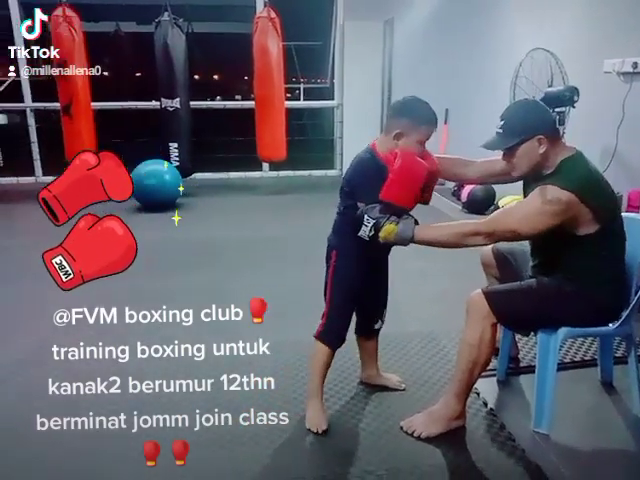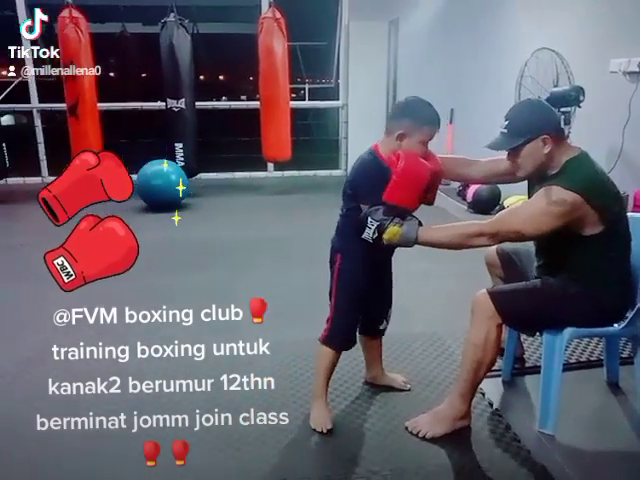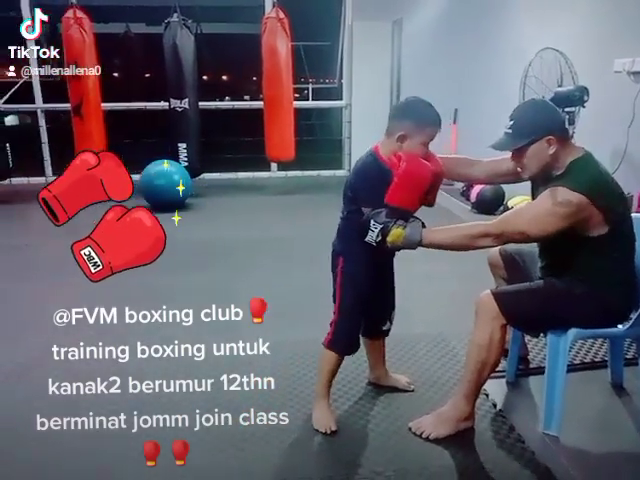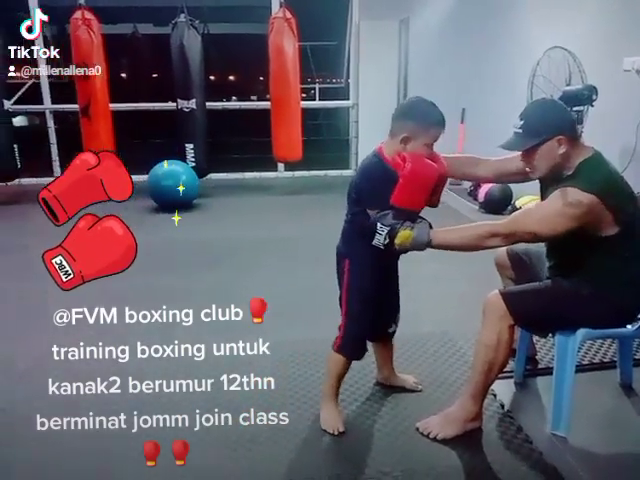
dt=0.1s
person 1, frame 1
left shoulder: (562, 192)
right shoulder: (548, 161)
left elbow: (483, 231)
right elbow: (473, 170)
left wrist: (408, 232)
left hip: (589, 294)
right hip: (561, 268)
left knee: (481, 304)
right knee: (493, 257)
left ankle: (451, 409)
person 1, frame 2
left shoulder: (567, 194)
right shoulder: (553, 161)
left elbow: (487, 232)
left wrist: (411, 234)
left hip: (595, 295)
right hip: (566, 268)
left knee: (486, 304)
right knee: (498, 257)
left ankle: (457, 410)
person 1, frame 3
left shoulder: (572, 193)
right shoulder: (554, 162)
left elbow: (491, 232)
left wrist: (413, 235)
left hip: (598, 296)
right hip: (568, 270)
left knee: (489, 305)
right knee: (501, 258)
left ankle: (461, 412)
right ankle: (505, 346)
person 1, frame 4
left shoulder: (582, 195)
right shoulder: (563, 162)
left elbow: (501, 233)
right elbow: (487, 169)
left wrist: (425, 237)
left hip: (608, 295)
right hip: (578, 269)
left knee: (499, 305)
right knee: (509, 259)
left ankle: (468, 411)
person 2, frame 1
right shoulder: (366, 166)
left elbow: (401, 201)
left wrist: (419, 184)
right wrist: (404, 189)
left hip: (375, 250)
right hip: (348, 251)
left knee: (372, 314)
right knee: (335, 321)
left ankle: (370, 371)
right ankle: (314, 397)
person 2, frame 2
left shoulder: (399, 162)
right shoulder: (369, 168)
left wrist: (424, 185)
left hip: (379, 252)
right hip: (352, 253)
left knee: (376, 315)
right knee: (340, 324)
left ankle: (375, 371)
right ankle: (318, 397)
person 2, frame 3
left shoulder: (399, 164)
right shoulder: (369, 170)
left elbow: (407, 203)
left wrist: (425, 185)
right wrist: (409, 190)
left hip: (380, 253)
right hip: (354, 255)
left knee: (380, 316)
right knee: (345, 326)
left ankle: (379, 372)
right ankle: (321, 398)
person 2, frame 4
right shoulder: (373, 172)
left elbow: (409, 205)
right elbow: (388, 223)
left wrist: (429, 184)
right wrist: (414, 191)
left hip: (384, 255)
right hip: (359, 257)
left knee: (386, 317)
right knee: (353, 329)
left ankle: (386, 373)
right ankle: (329, 399)
